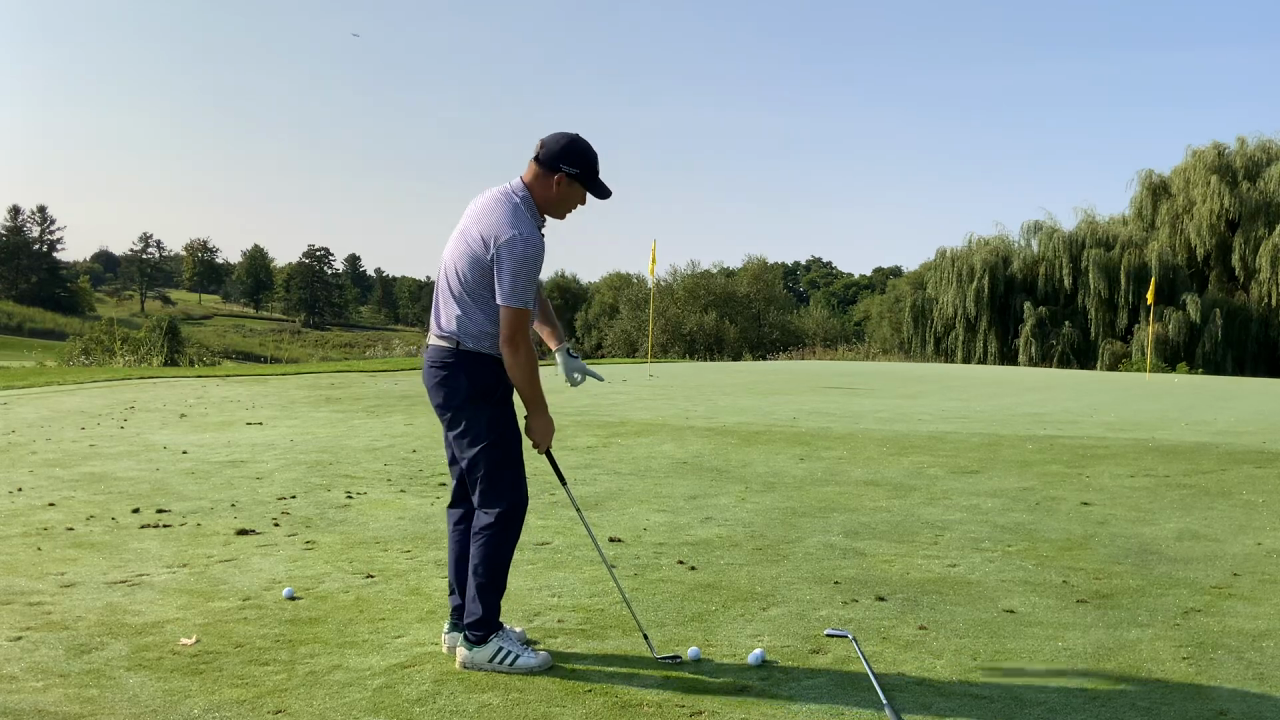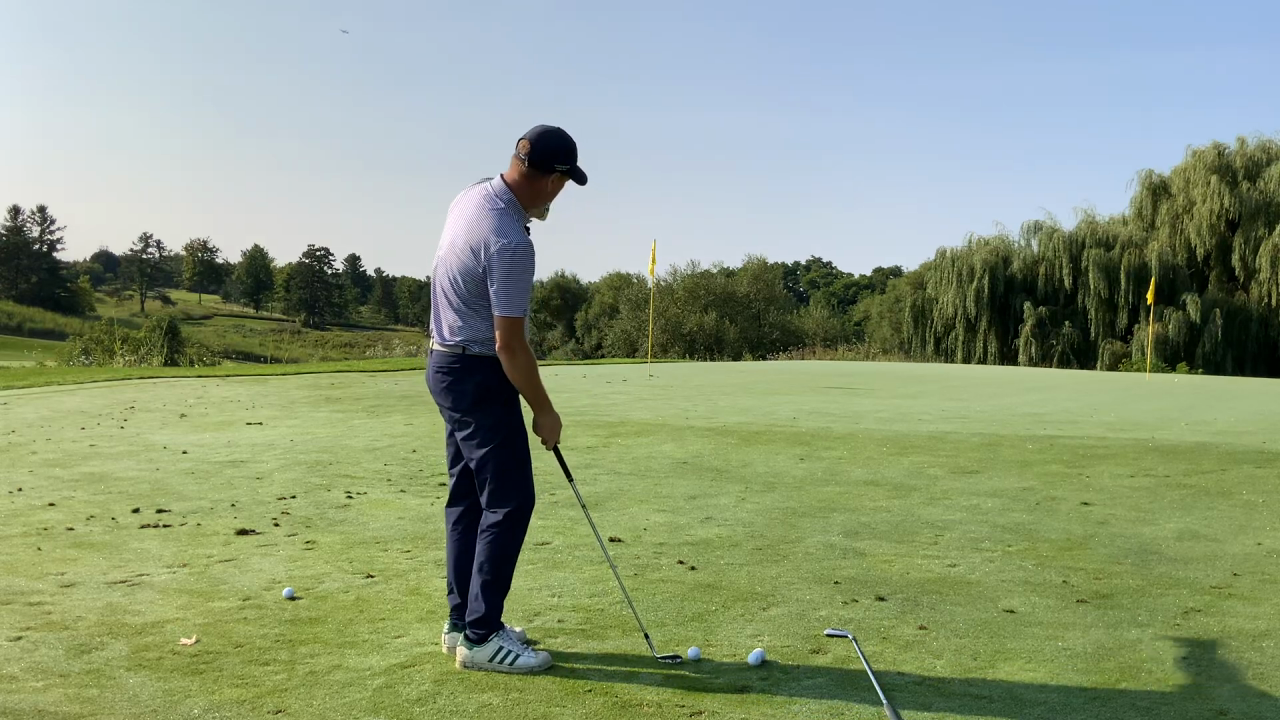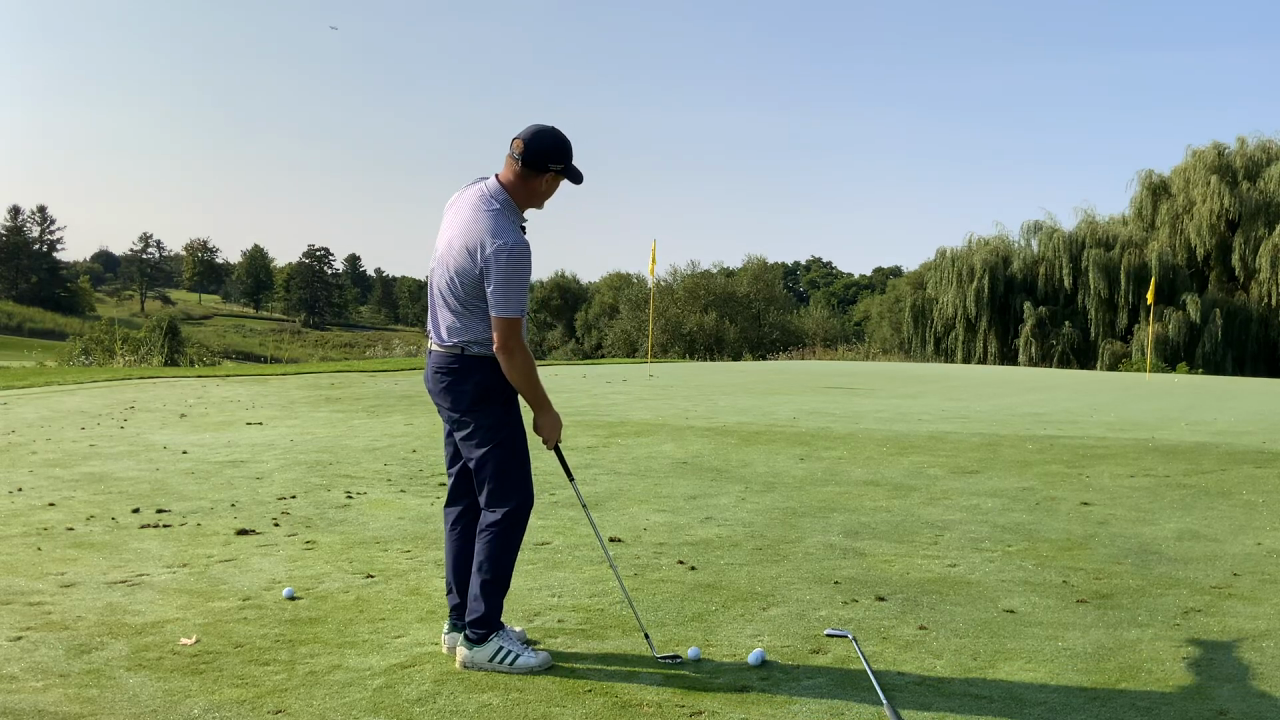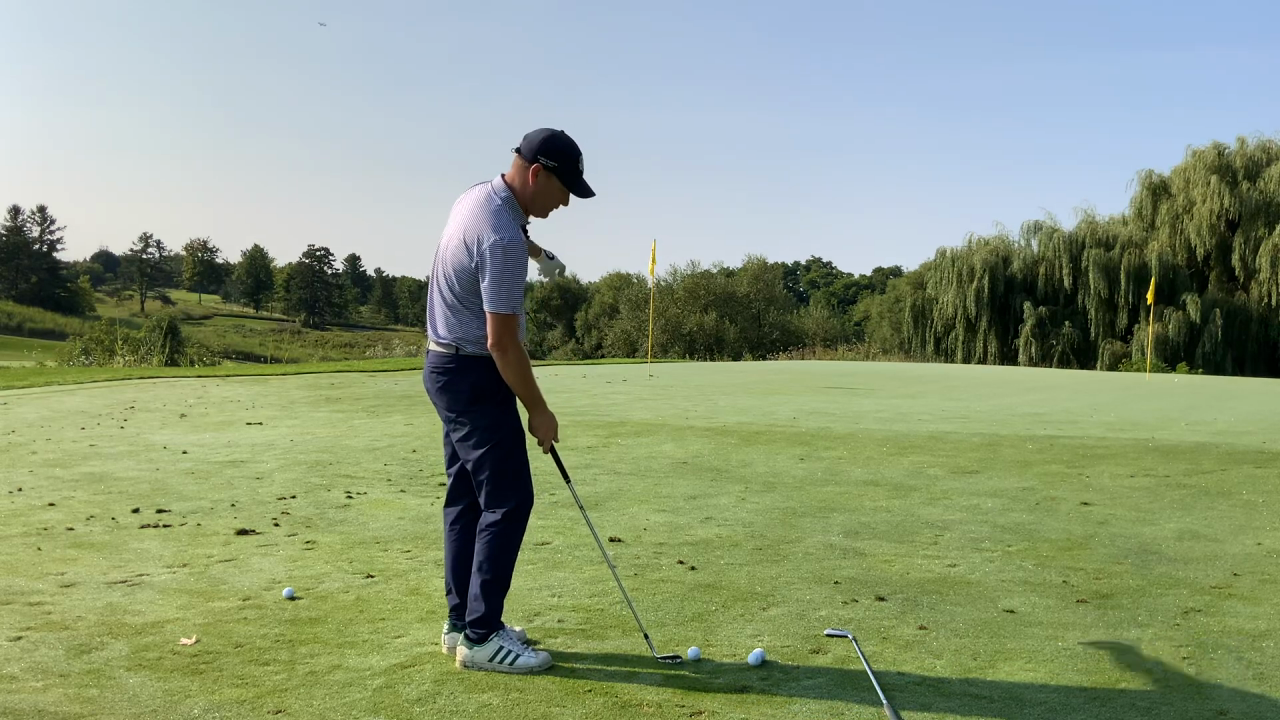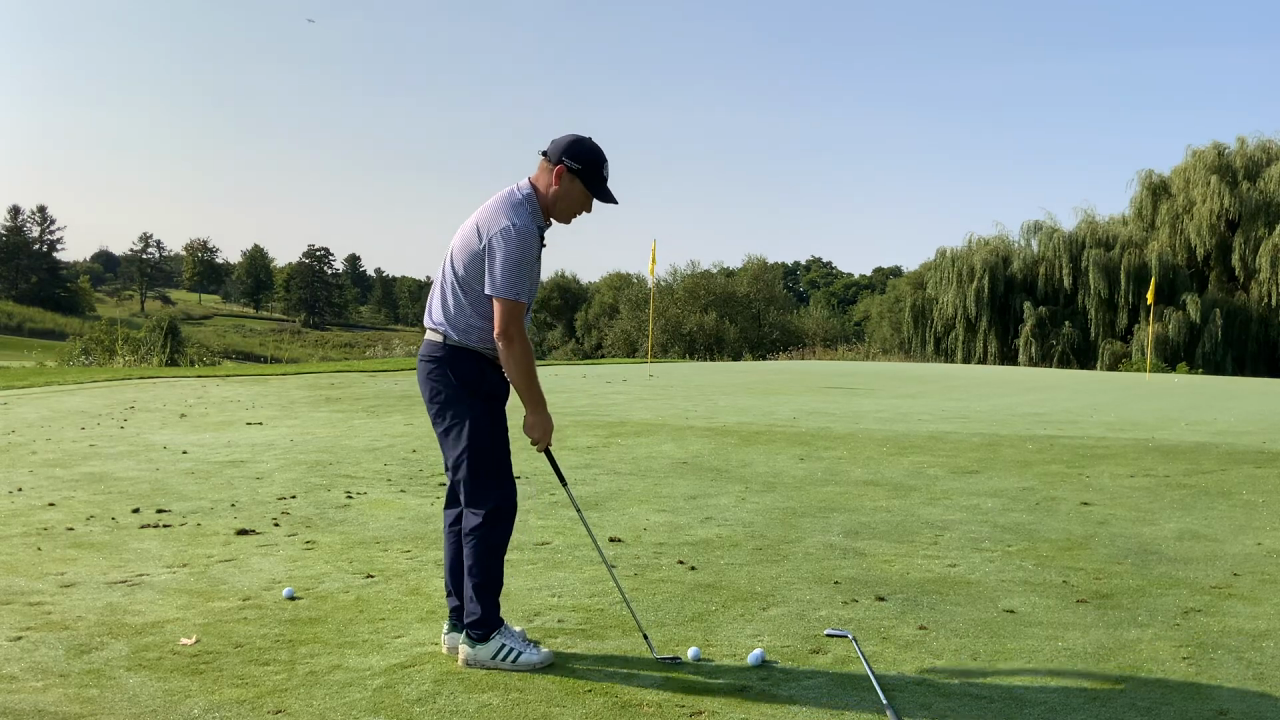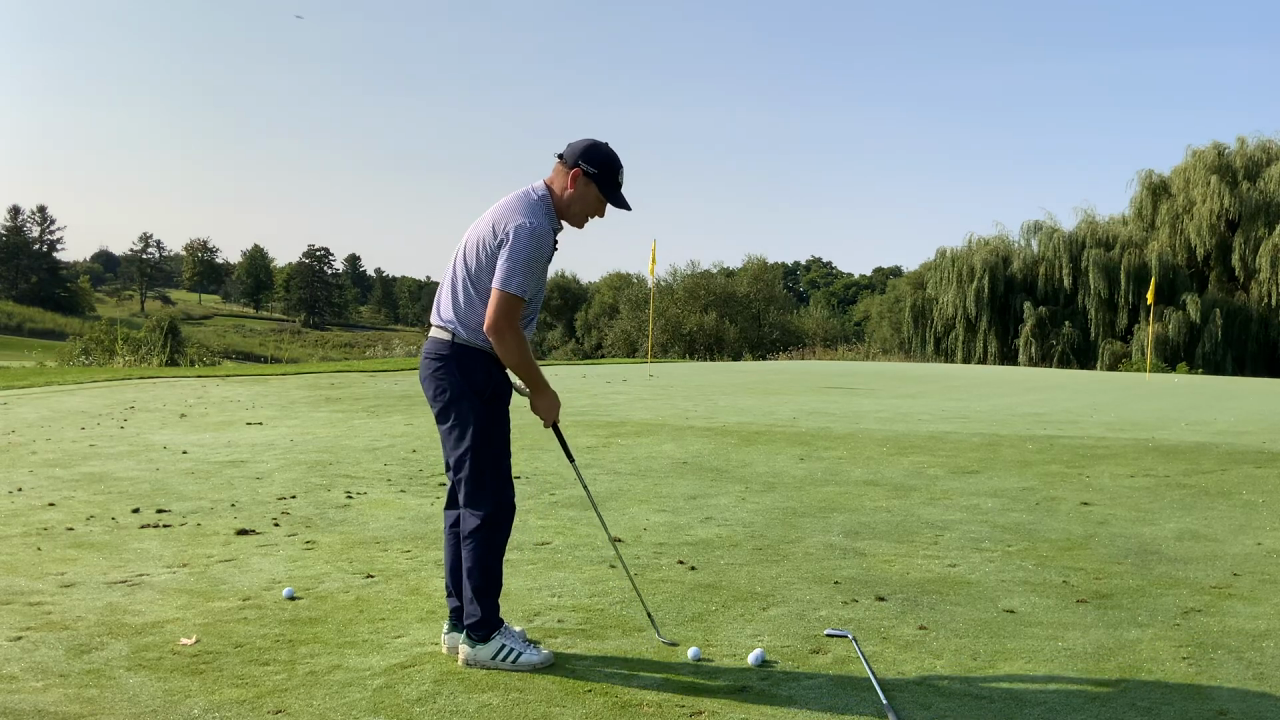
dt=0.4s
person 1, frame 1
left shoulder: (500, 201)
right shoulder: (520, 234)
left elbow: (531, 293)
right elbow: (512, 340)
left wrist: (562, 347)
right wrist: (538, 413)
left hip: (453, 366)
right hip: (472, 372)
left knee: (473, 498)
right knee: (502, 501)
left ankle: (464, 621)
right ankle: (479, 637)
person 1, frame 2
left shoulder: (475, 195)
right shoulder: (511, 242)
right elbow: (509, 344)
left wrist: (534, 211)
right wrist: (544, 411)
left hip: (450, 366)
right hip: (479, 376)
left knee: (469, 496)
right knee: (508, 501)
left ankle: (463, 621)
right ankle: (480, 636)
person 1, frame 3
left shoulder: (469, 195)
right shoulder: (506, 243)
right elbow: (507, 345)
left wrist: (515, 194)
right wrist: (544, 411)
left hip: (448, 365)
right hip: (477, 376)
left knee: (467, 498)
right knee: (507, 501)
left ankle: (463, 621)
right ankle: (481, 636)
person 1, frame 4
left shoulder: (479, 196)
right shoulder: (502, 238)
right elbow: (502, 343)
left wrist: (536, 250)
right wrist: (538, 410)
left hip: (449, 366)
right hip: (474, 375)
left knee: (468, 497)
right knee: (507, 500)
left ankle: (463, 621)
right ankle: (481, 636)
person 1, frame 5
left shoulder: (517, 211)
right shoulder: (517, 226)
right elbow: (508, 332)
left wrist: (515, 383)
right wrist: (536, 409)
left hip: (461, 366)
right hip: (461, 369)
left knee: (469, 497)
right knee: (490, 500)
left ankle: (462, 621)
right ankle: (482, 633)
person 1, frame 6
left shoulder: (525, 209)
right shoulder: (532, 226)
right elbow: (499, 326)
left wrist: (523, 379)
right wrist: (540, 389)
left hip: (459, 363)
right hip: (466, 367)
left knee: (469, 498)
right knee: (489, 502)
left ankle: (463, 621)
right ankle: (481, 634)
